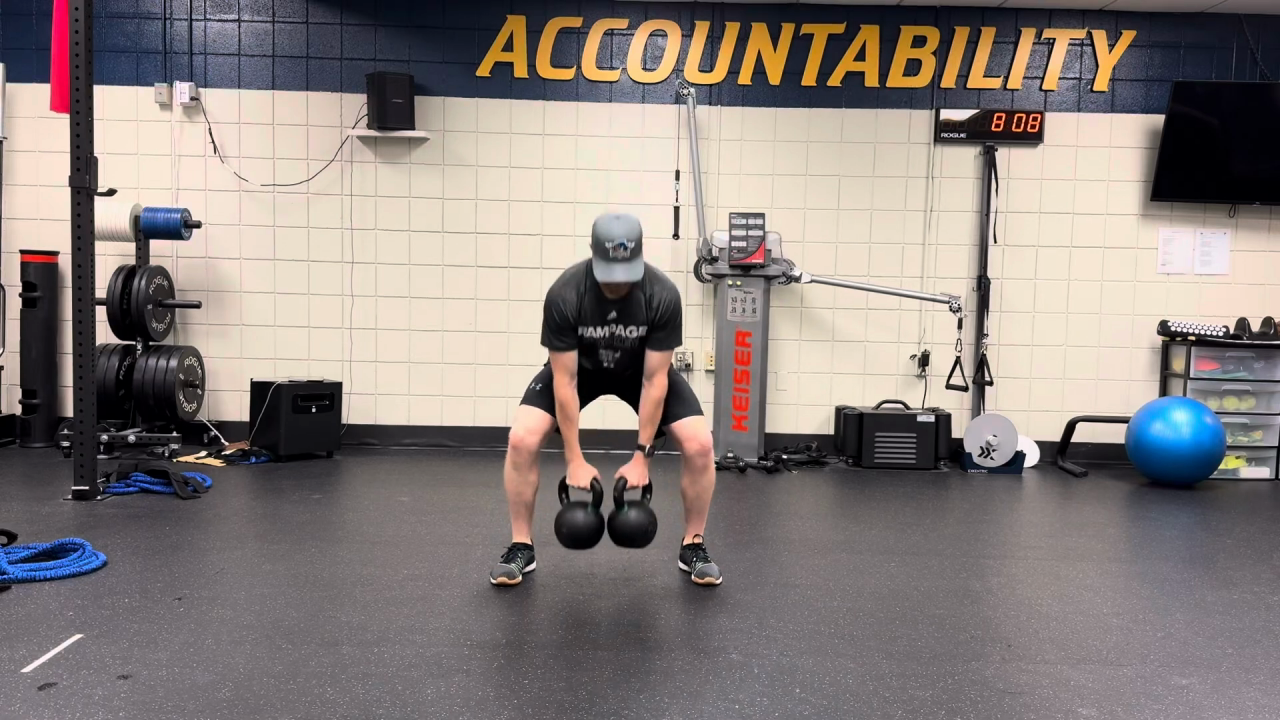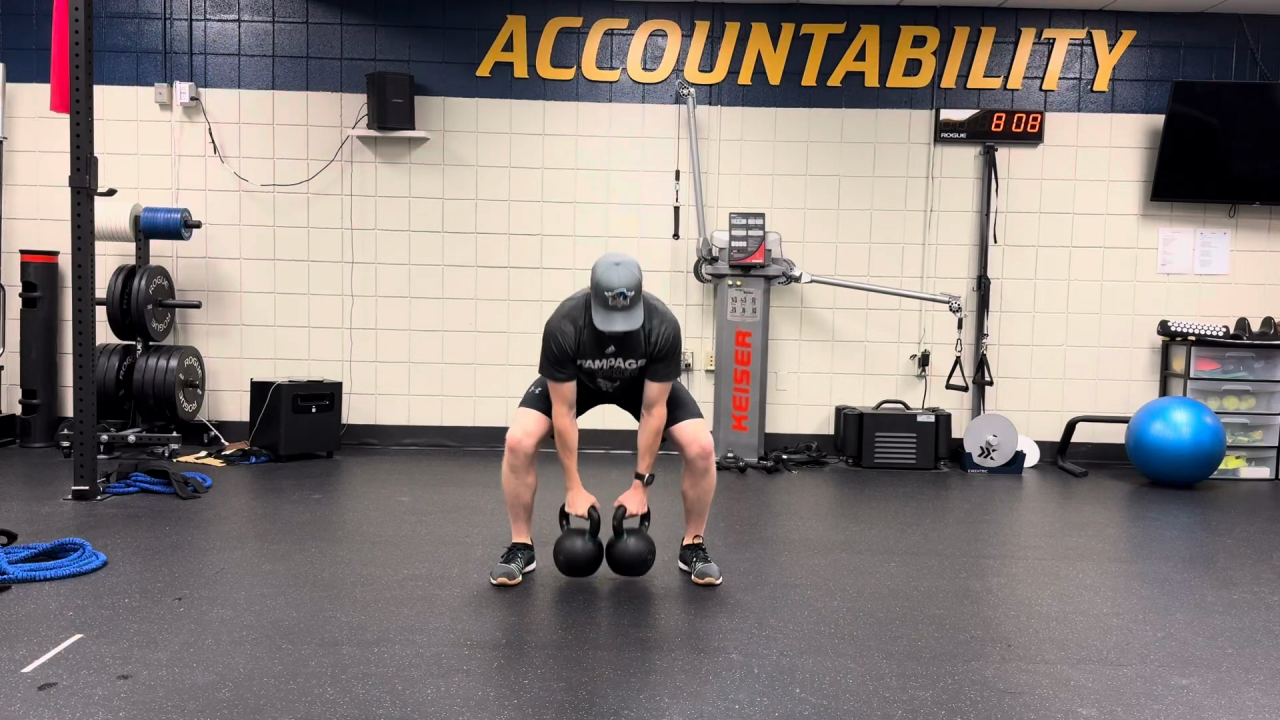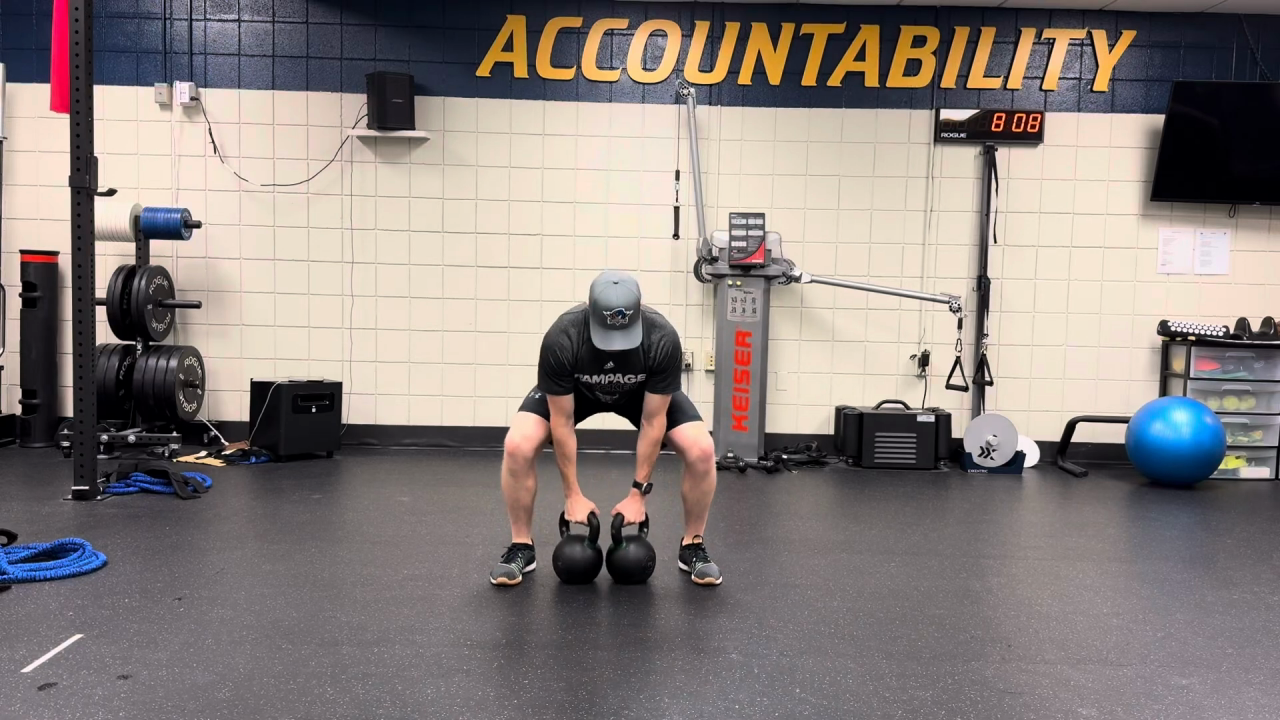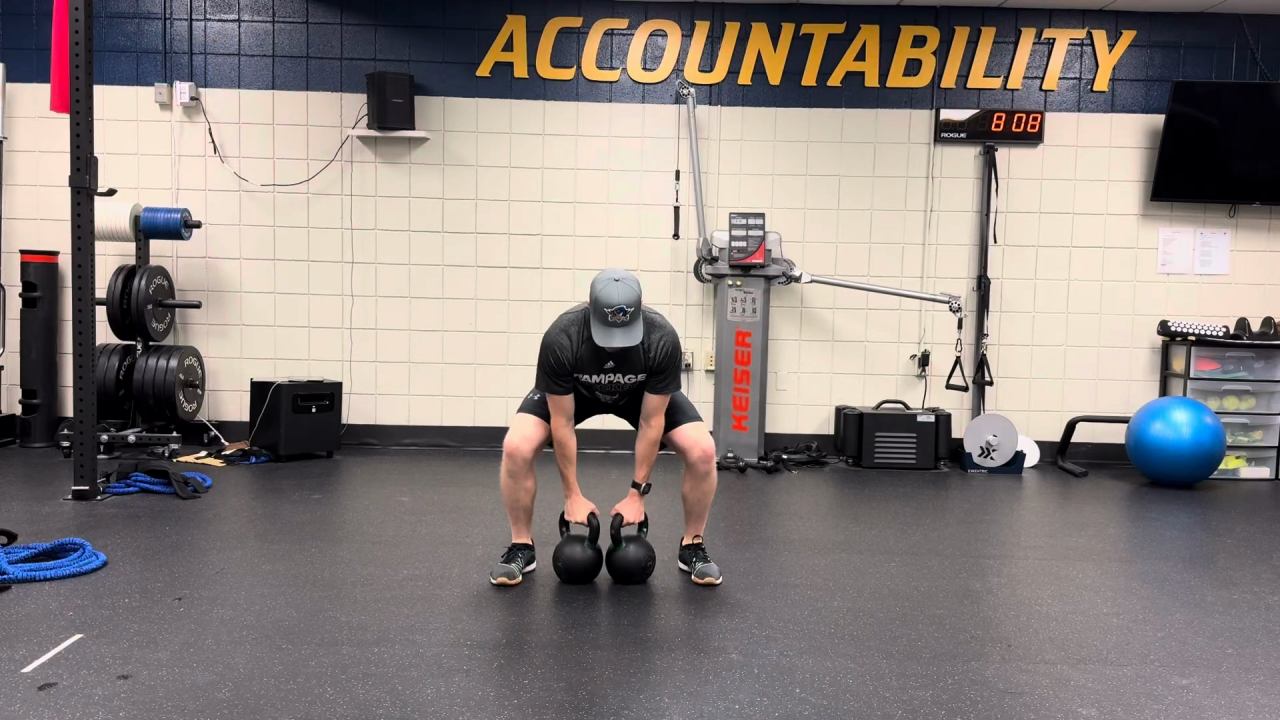
dt=0.2s
person 1, frame 1
left shoulder: (664, 295)
right shoulder: (564, 294)
left elbow: (655, 380)
right elbow: (564, 381)
left wrist: (641, 455)
right wrist: (575, 460)
left hip: (641, 368)
right hip: (579, 367)
left knee: (698, 444)
right knee: (522, 440)
left ankle: (693, 546)
right ankle: (521, 547)
person 1, frame 2
left shoulder: (663, 326)
right shoulder: (563, 325)
left elbow: (654, 411)
right elbow: (563, 412)
left wrist: (640, 484)
right wrist: (574, 488)
left hip: (642, 381)
right hip: (577, 381)
left knee: (700, 447)
right knee: (519, 442)
left ankle: (693, 546)
right ankle: (521, 547)
person 1, frame 3
left shoulder: (663, 340)
right shoulder: (561, 339)
left elbow: (654, 422)
right elbow: (561, 423)
left wrist: (638, 494)
right wrist: (573, 495)
left hip: (643, 392)
right hip: (575, 391)
left knee: (700, 450)
right knee: (518, 446)
left ankle: (693, 547)
right ankle: (521, 547)
person 1, frame 4
left shoulder: (663, 339)
right shoulder: (561, 339)
left elbow: (652, 421)
right elbow: (562, 422)
left wrist: (637, 494)
right wrist: (573, 496)
left hip: (643, 392)
right hip: (574, 390)
left knee: (702, 451)
right knee: (516, 448)
left ankle: (692, 546)
right ankle: (521, 547)
